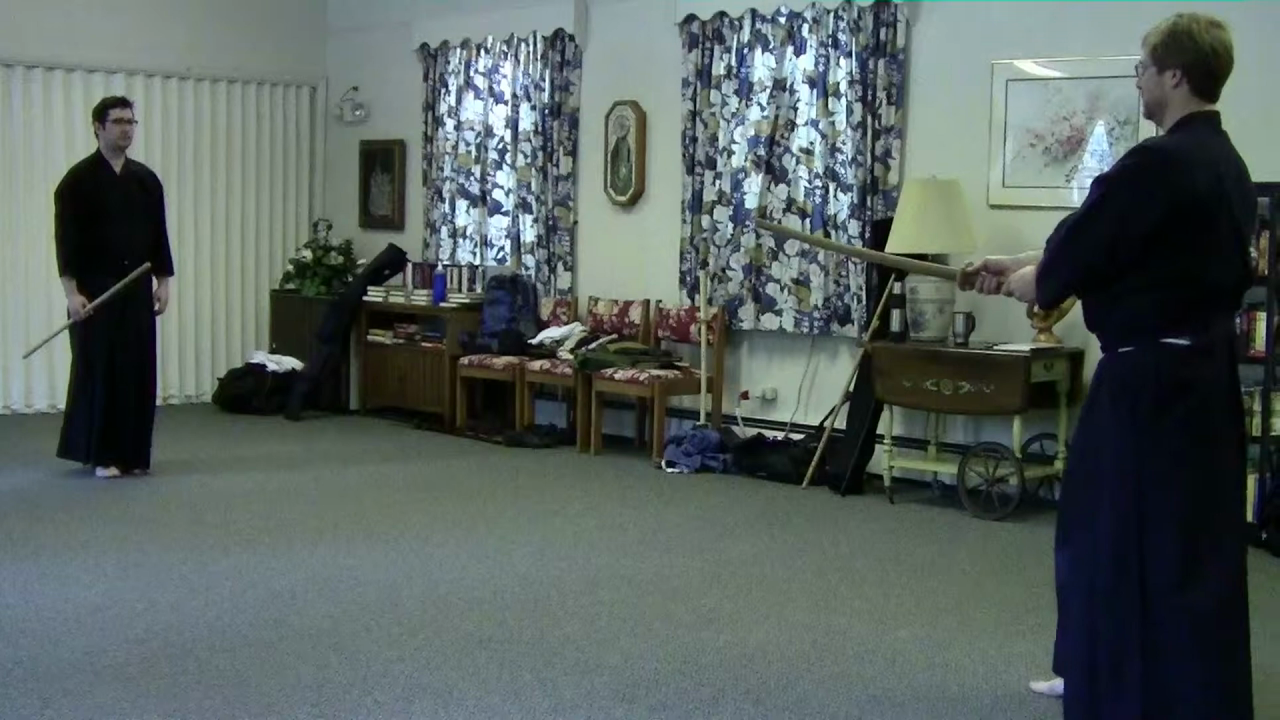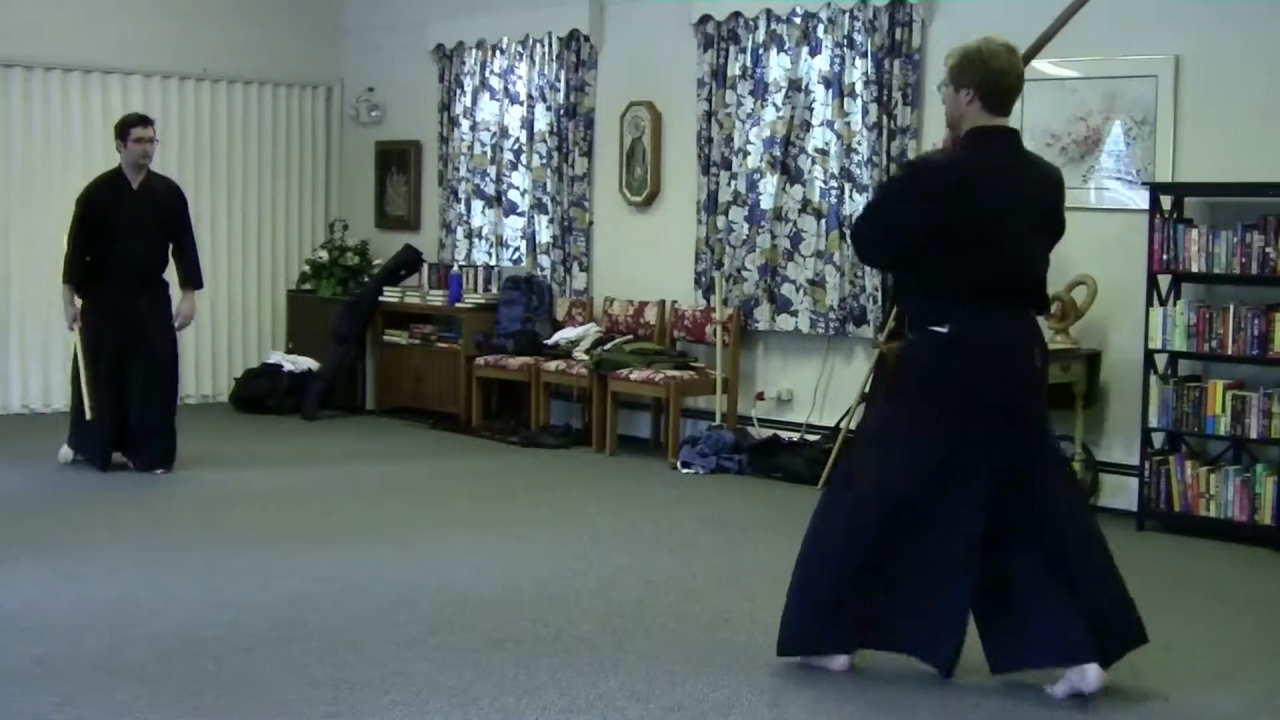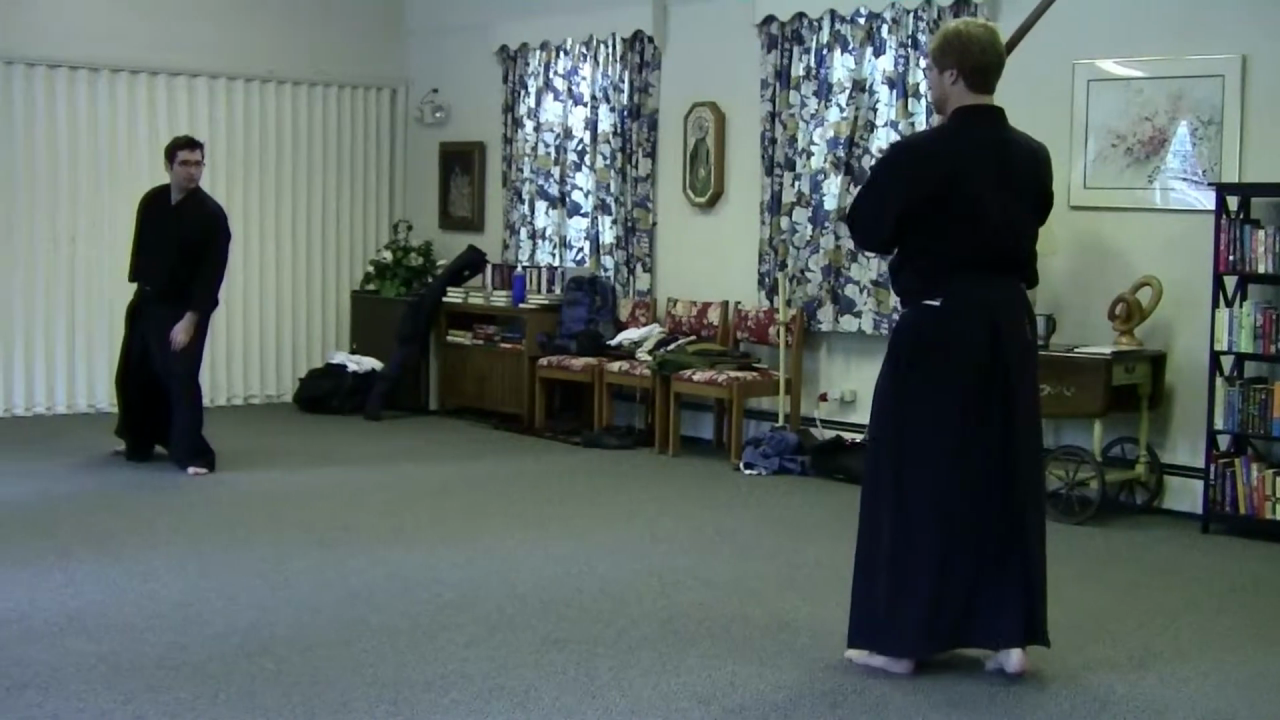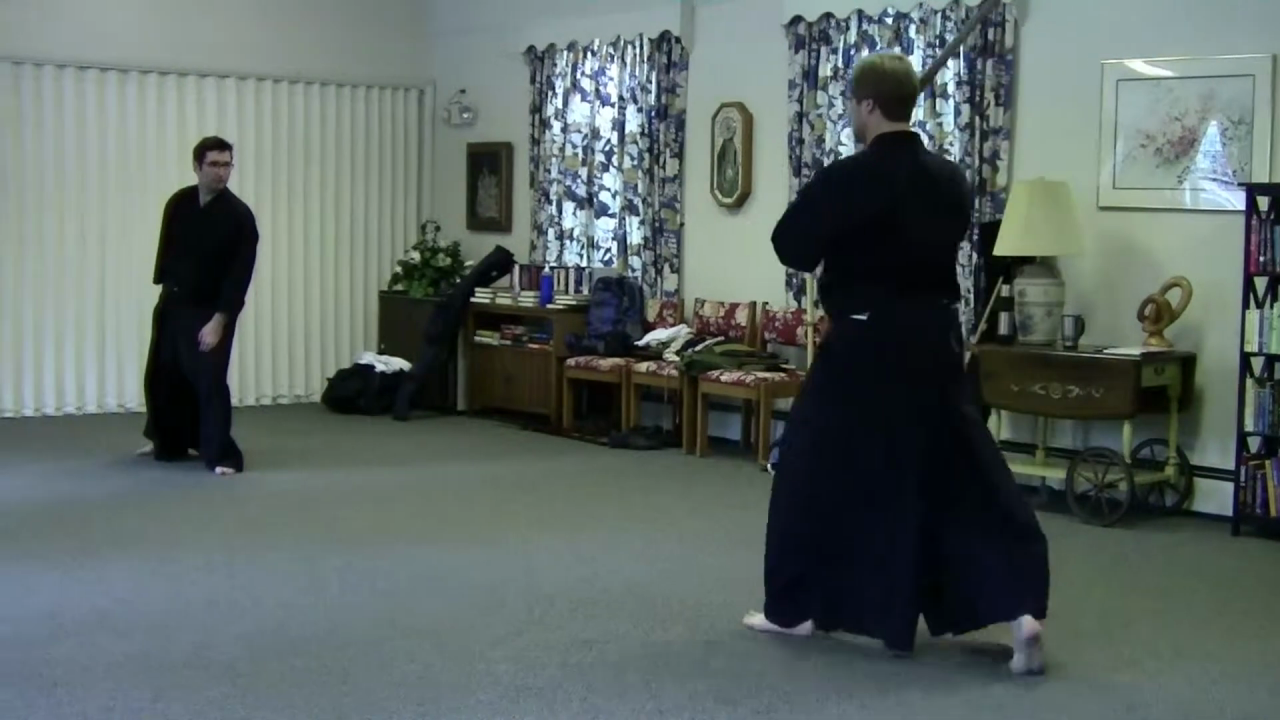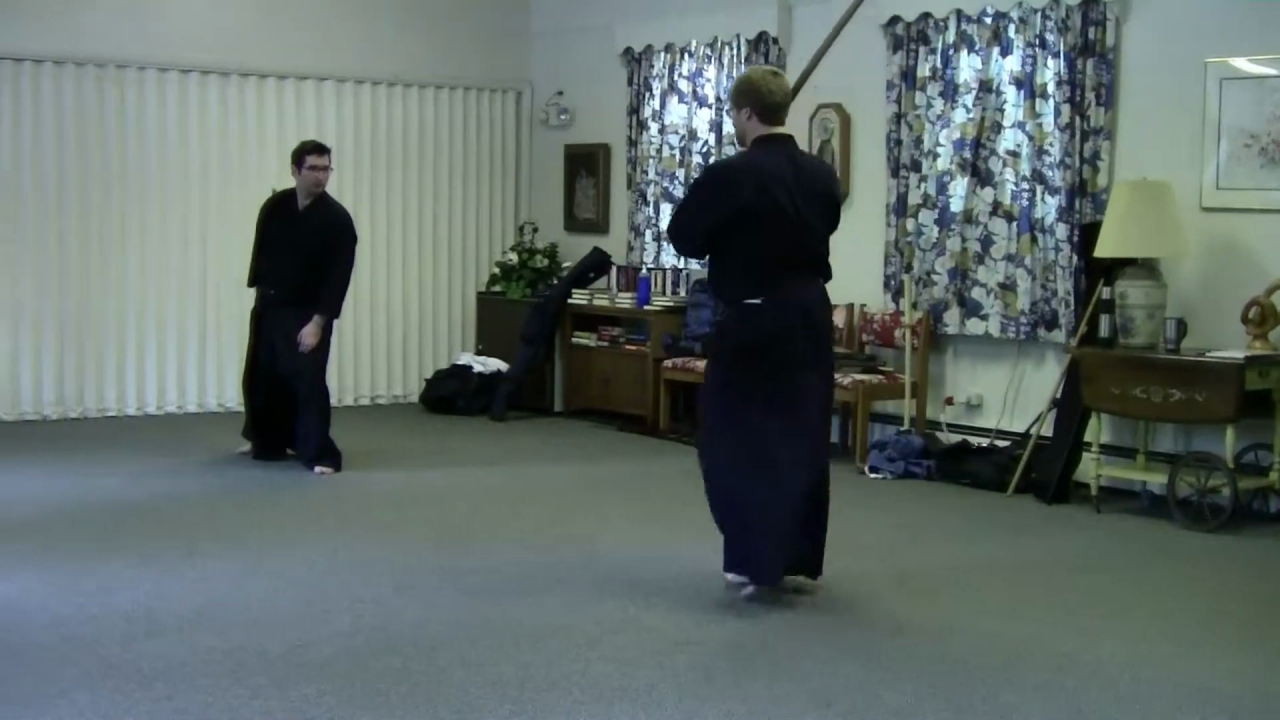
dt=1s
person 1, frame 1
left shoulder: (1161, 163)
right shoulder: (1224, 163)
left elbow: (1084, 249)
right elbow: (1103, 239)
left wrist: (1030, 279)
right wrist: (1023, 262)
left hip: (1155, 375)
right hip: (1196, 368)
left knee: (1145, 537)
right knee: (1146, 530)
person 1, frame 2
left shoulder: (931, 177)
right shoulder: (1044, 180)
left elbow: (871, 243)
left hip: (944, 356)
right hip: (1015, 353)
left knee: (871, 491)
right knee: (1035, 499)
left ankle: (831, 635)
right ankle: (1083, 652)
person 1, frame 3
left shoulder: (919, 154)
right shoulder: (1032, 157)
left elbow: (867, 229)
left hip: (937, 326)
right hip: (1008, 325)
left knee: (913, 476)
right knee: (1007, 476)
left ankle: (896, 636)
right ankle: (1010, 635)
person 1, frame 4
left shoulder: (846, 179)
right shoulder: (950, 179)
left elbow: (791, 247)
left hip: (864, 342)
right hip: (933, 339)
left knee: (815, 467)
right knee: (967, 472)
left ankle: (792, 606)
right ankle: (1019, 607)
person 1, frame 5
left shoulder: (728, 175)
right shoulder: (821, 174)
left elbow: (684, 238)
left hip: (754, 318)
right hip: (809, 313)
left knee: (733, 436)
right knee: (796, 434)
left ankle: (764, 556)
right ankle: (783, 554)
person 2, frame 1
left shoulder: (146, 179)
right shoulder: (79, 179)
left elbow: (158, 234)
right elbow: (67, 239)
left wrist: (163, 282)
right wrist: (72, 291)
left hip: (136, 289)
right hip: (94, 289)
left knee: (137, 370)
right knee: (97, 370)
left ankle: (130, 452)
right ankle: (100, 453)
person 2, frame 2
left shoulder: (168, 193)
right shoulder: (98, 192)
left elbow: (183, 246)
right elbow: (78, 247)
left wrist: (188, 295)
right wrist: (70, 298)
left hip: (150, 297)
right hip: (103, 296)
left knee: (156, 373)
right knee: (97, 371)
left ankle: (150, 453)
right ankle: (82, 442)
person 2, frame 3
left shoulder: (210, 214)
right shoulder: (151, 202)
left elbow: (211, 274)
right elbow: (141, 250)
left wrist: (190, 320)
right wrist: (142, 288)
left hip: (183, 308)
right hip: (146, 302)
left knee: (181, 376)
right knee: (134, 374)
left ankle: (193, 454)
right ankle: (137, 441)
person 2, frame 4
left shoulder: (239, 215)
right shoulder: (178, 203)
left elbow: (239, 274)
right elbow: (167, 250)
left wrist: (219, 320)
right wrist: (166, 290)
left hip: (211, 310)
right hip: (173, 304)
left knee: (210, 379)
right knee: (163, 376)
left ankle: (221, 454)
right ankle: (168, 442)
person 2, frame 5
left shoulder: (337, 219)
right shoulder: (275, 207)
left elbow: (338, 277)
right elbow: (261, 251)
left wrist: (318, 322)
right wrist: (262, 292)
left hip: (308, 312)
right hip: (269, 307)
left knee: (309, 379)
right knee: (262, 377)
left ankle: (319, 453)
right ankle: (267, 441)
